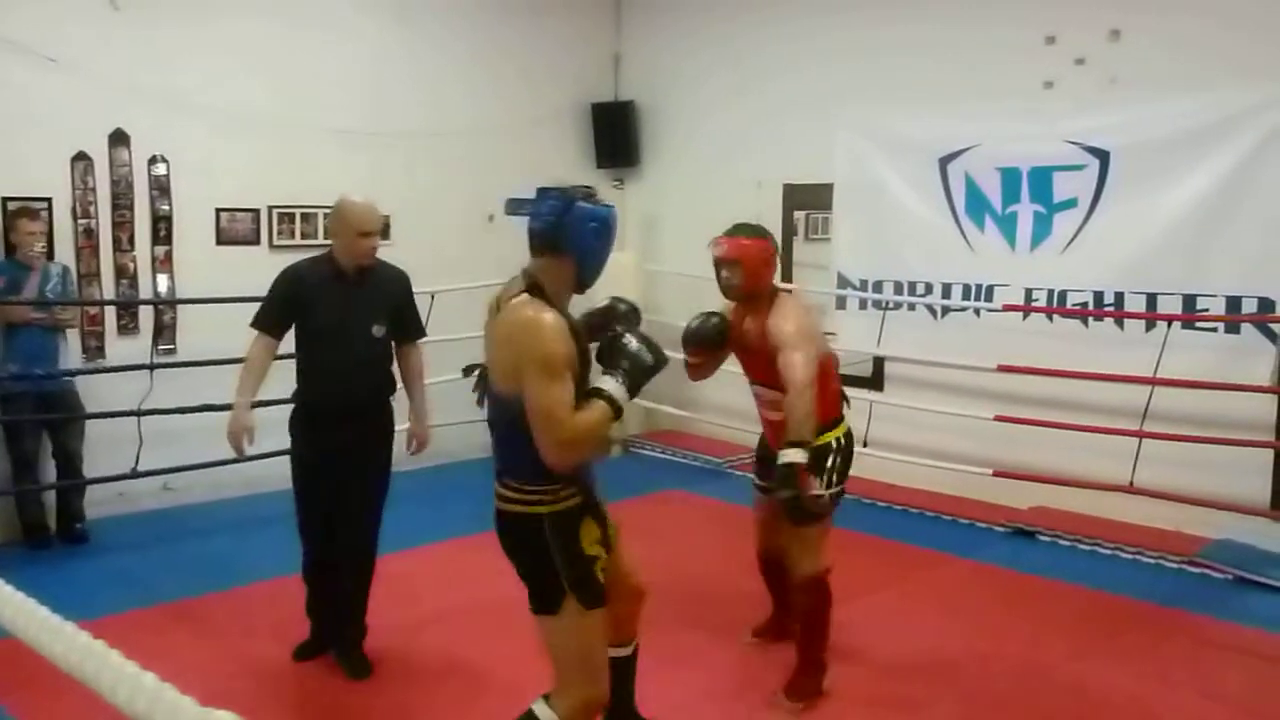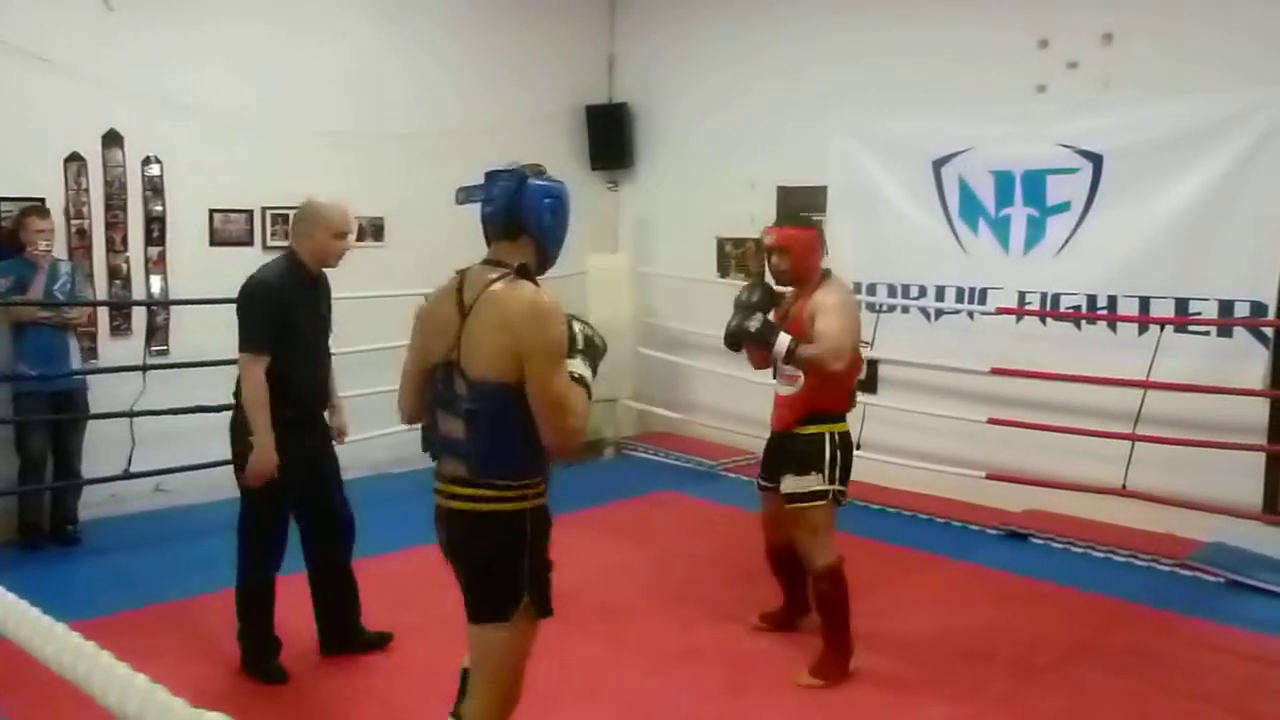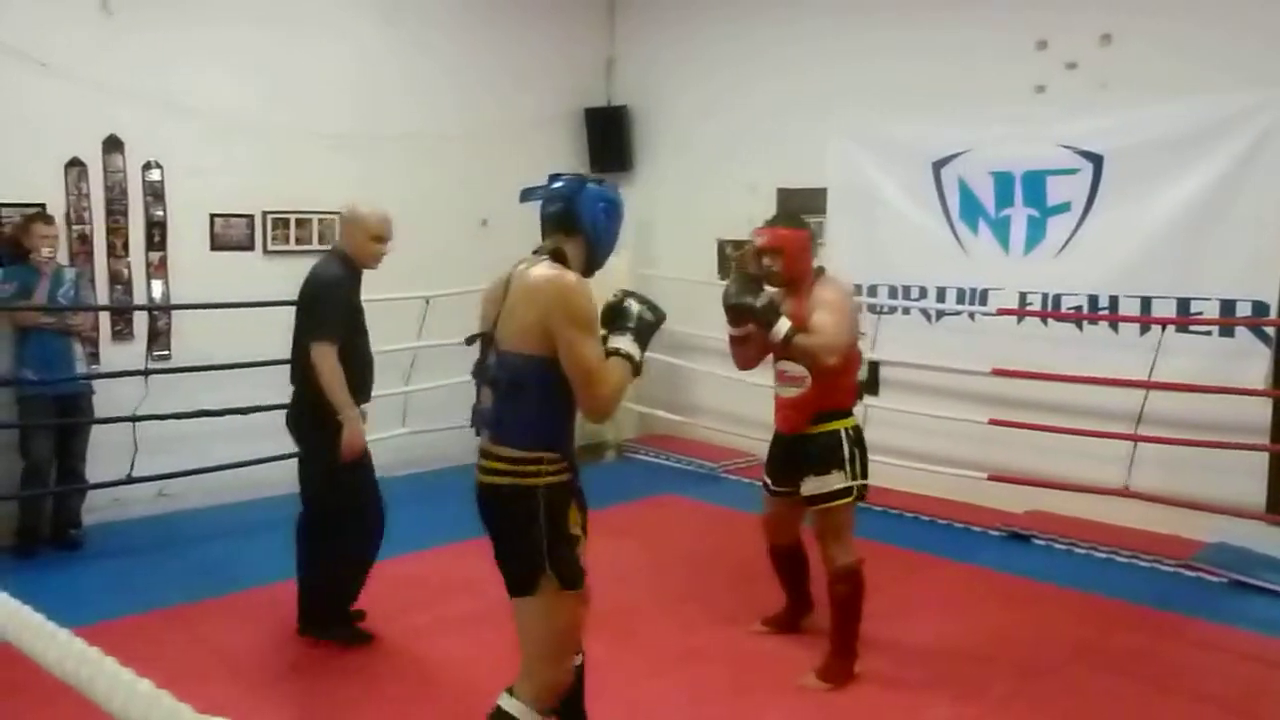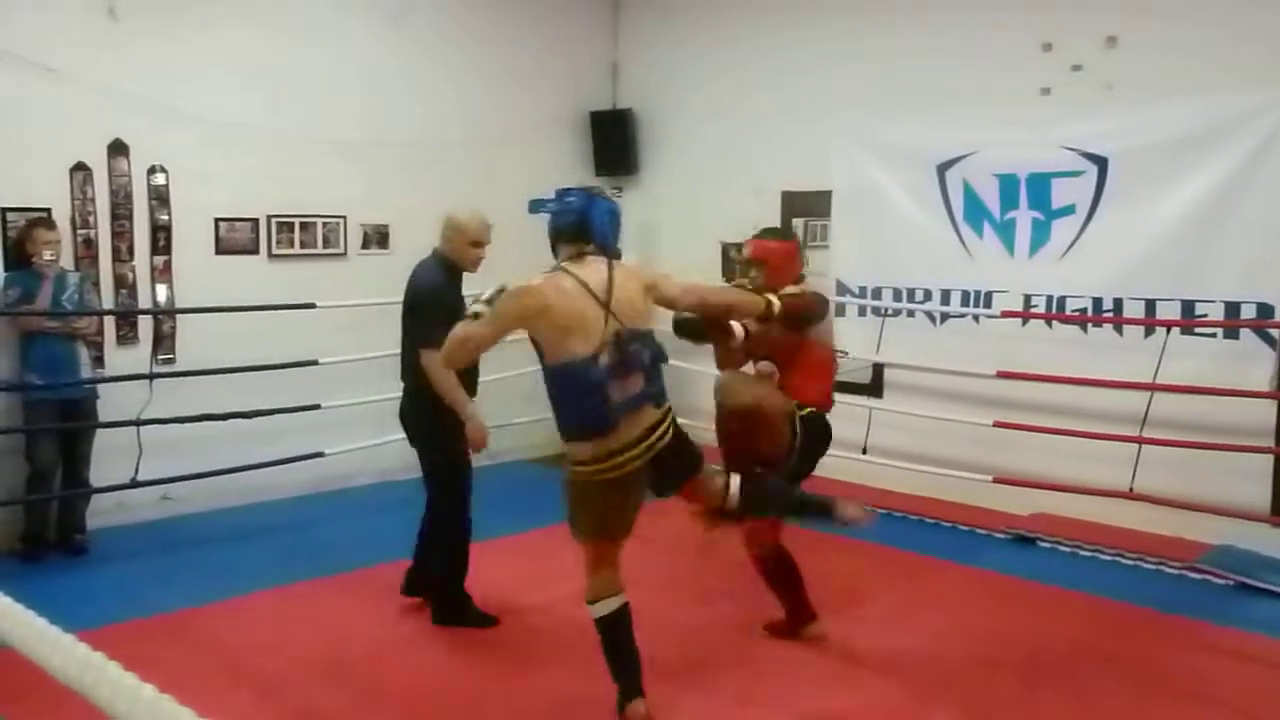
dt=0.7s
person 1, frame 1
left shoulder: (514, 300)
right shoulder: (537, 325)
right elbow: (561, 447)
left wrist: (588, 331)
right wrist: (618, 379)
left hip: (557, 500)
right hip: (543, 516)
left knee: (626, 596)
person 1, frame 2
left shoulder: (439, 302)
right shoulder: (534, 309)
left elbow: (411, 408)
right elbow: (563, 438)
right wrist: (581, 362)
left hip: (452, 504)
right hip: (507, 513)
left knee: (496, 651)
person 1, frame 3
left shoulder: (504, 286)
right shoulder: (565, 288)
right elbow: (598, 403)
right wrist: (629, 335)
left hip: (499, 475)
right hip: (535, 486)
left knee: (569, 618)
right knee: (548, 674)
person 1, frame 4
left shoulder: (533, 295)
right shoulder: (634, 276)
left elbow: (452, 356)
right elbow: (714, 301)
left wrist: (485, 305)
right wrist: (776, 305)
left hip: (597, 468)
right hip: (659, 440)
left knee: (601, 570)
right knee: (714, 490)
right ankle: (818, 505)
person 2, frame 1
left shoulder: (787, 320)
right shoulder: (736, 314)
left elbow: (803, 388)
right elbow: (699, 372)
left wrist: (797, 465)
right wrist: (698, 348)
left hip: (817, 443)
right hip: (777, 440)
left knee: (803, 556)
right knee: (768, 538)
left ankle: (811, 667)
right ankle: (783, 617)
person 2, frame 2
left shoulder: (833, 298)
right shoulder: (790, 299)
left elbow: (835, 359)
right elbow: (761, 362)
left wrist: (774, 337)
right wrist: (750, 325)
left hip: (820, 437)
right hip: (785, 432)
left knee: (814, 543)
right knee: (774, 528)
left ankle: (837, 652)
right ankle: (794, 607)
person 2, frame 3
left shoulder: (830, 296)
right shoulder: (778, 298)
left elbow: (828, 355)
right elbow: (746, 360)
left wrist: (773, 322)
right wrist: (739, 319)
left hip: (830, 436)
right hip: (789, 434)
left knee: (835, 546)
right knee: (777, 528)
left ankle: (842, 656)
right ankle: (798, 608)
person 2, frame 4
left shoulder: (797, 299)
right elbow: (730, 362)
left wrist: (725, 330)
right wrist: (717, 326)
left hip: (800, 426)
right hip: (775, 435)
left knee: (733, 393)
right knee: (760, 537)
right ankle: (800, 616)
person 3, frame 1
left shoulder: (393, 282)
right shoulder: (299, 279)
left elbow: (408, 349)
right elbow: (265, 341)
left wrist: (418, 413)
right wrist: (242, 405)
left hip: (371, 424)
right hip: (313, 423)
left knee: (358, 534)
right knee: (316, 532)
left ankle: (350, 638)
right ankle: (322, 627)
person 3, frame 2
left shoulder: (317, 283)
right shoulder: (266, 287)
right elbow: (252, 368)
left wrist: (335, 408)
right wrist: (261, 442)
left hip: (310, 429)
right hip: (270, 435)
left knee: (333, 529)
right knee: (263, 544)
left ankle: (341, 631)
right ankle: (257, 650)
person 3, frame 3
left shoulder: (336, 275)
right shoulder: (332, 281)
right elbow: (322, 355)
left wrist: (351, 408)
right wrist: (349, 418)
left hip: (318, 415)
right hip: (326, 419)
left knee: (322, 511)
right knee: (363, 515)
left ankle: (316, 609)
right ankle: (330, 613)
person 3, frame 4
left shoulder: (439, 274)
right shoulder: (433, 285)
right elbow: (432, 360)
left wrist: (465, 409)
right wrist: (471, 415)
left hip: (432, 409)
right hip: (434, 412)
left knee: (446, 496)
right knee: (452, 503)
left ankle: (422, 576)
right ankle: (449, 603)
person 4, frame 1
left shoulder: (60, 271)
left elbow: (72, 317)
left wrist: (32, 314)
right wrist: (33, 272)
left hip: (57, 378)
left knee: (71, 454)
left ankle: (72, 522)
right ankle: (35, 527)
person 4, frame 2
left shoulder: (69, 270)
left elbow: (82, 316)
left wrist: (40, 314)
right wrist: (39, 270)
left hip: (69, 377)
right hip: (30, 379)
left knee: (69, 456)
right knee: (33, 457)
left ankle: (65, 523)
right ankle: (30, 528)
person 4, frame 3
left shoulder: (73, 276)
left elbow: (87, 323)
left wrist: (43, 319)
right wrist: (52, 295)
left hip: (74, 382)
right hip: (35, 384)
left knee: (73, 461)
right knee: (38, 461)
left ankle: (66, 526)
right ankle: (30, 532)
person 4, frame 4
left shoulder: (78, 280)
left elbow: (91, 326)
left wrist: (49, 324)
right wrist: (47, 279)
left hip: (79, 386)
right hip: (39, 389)
left knee: (78, 465)
right knee: (43, 466)
left ankle: (72, 530)
right ankle: (35, 537)
